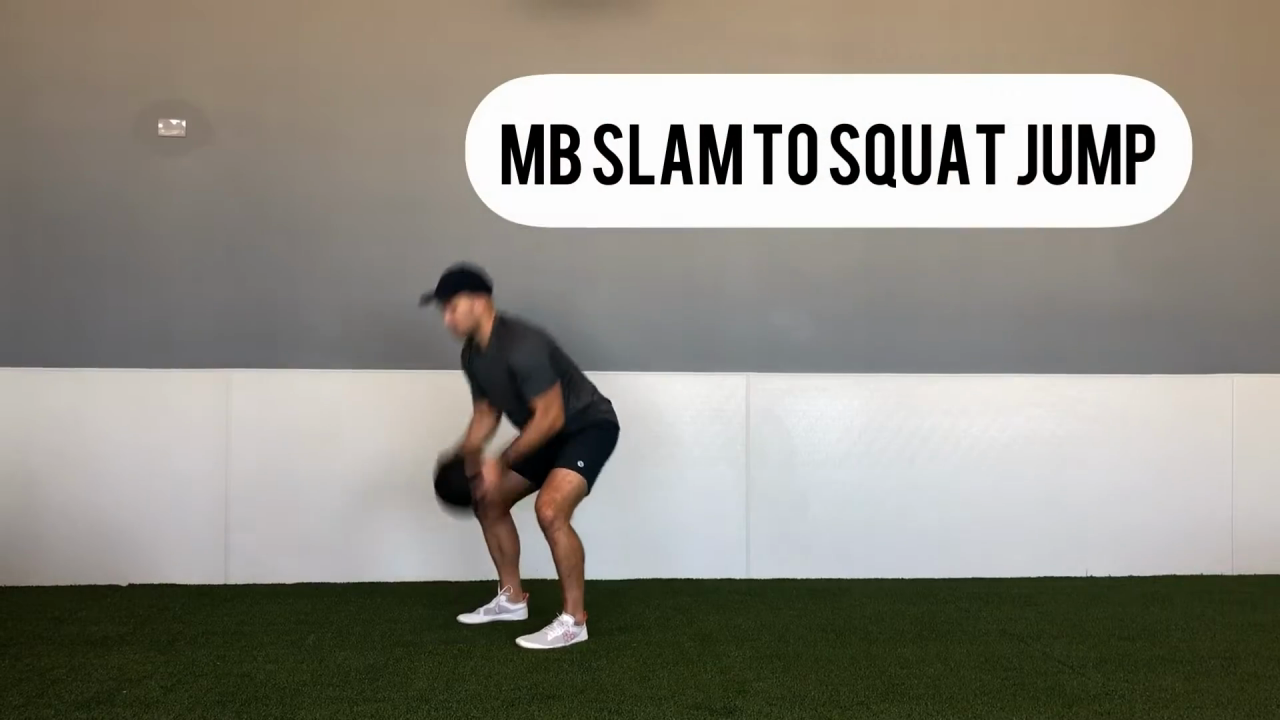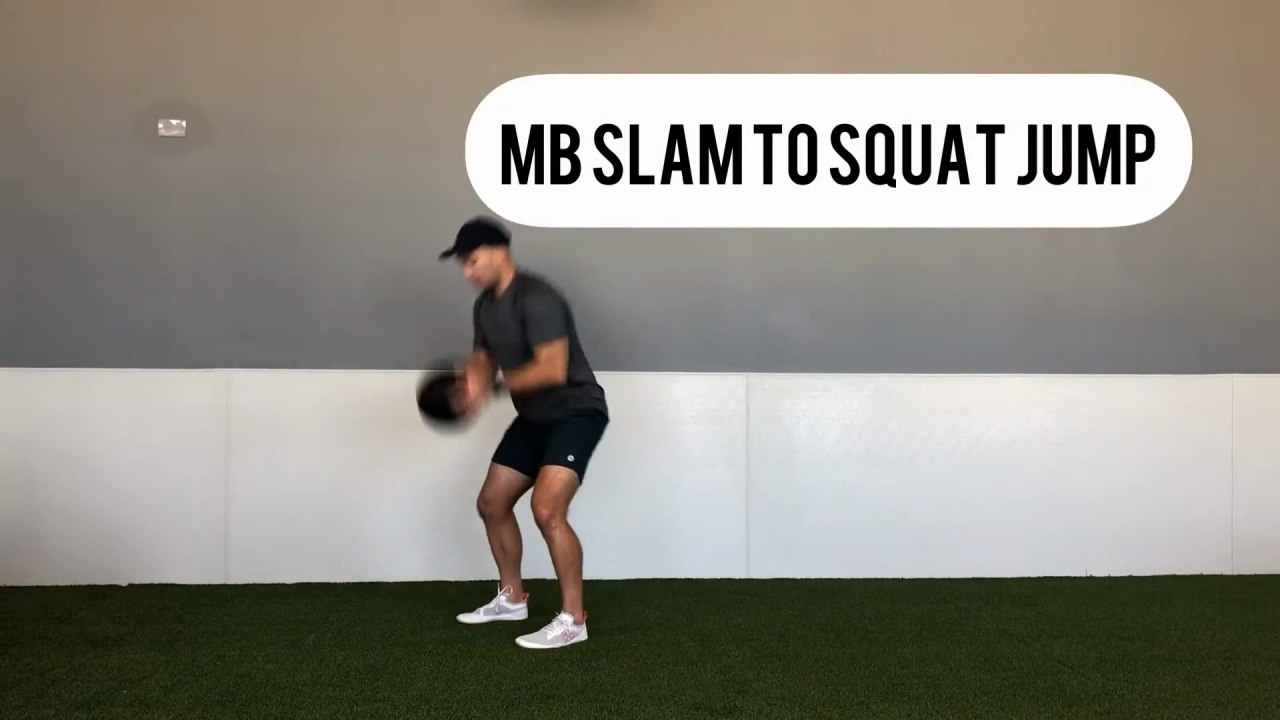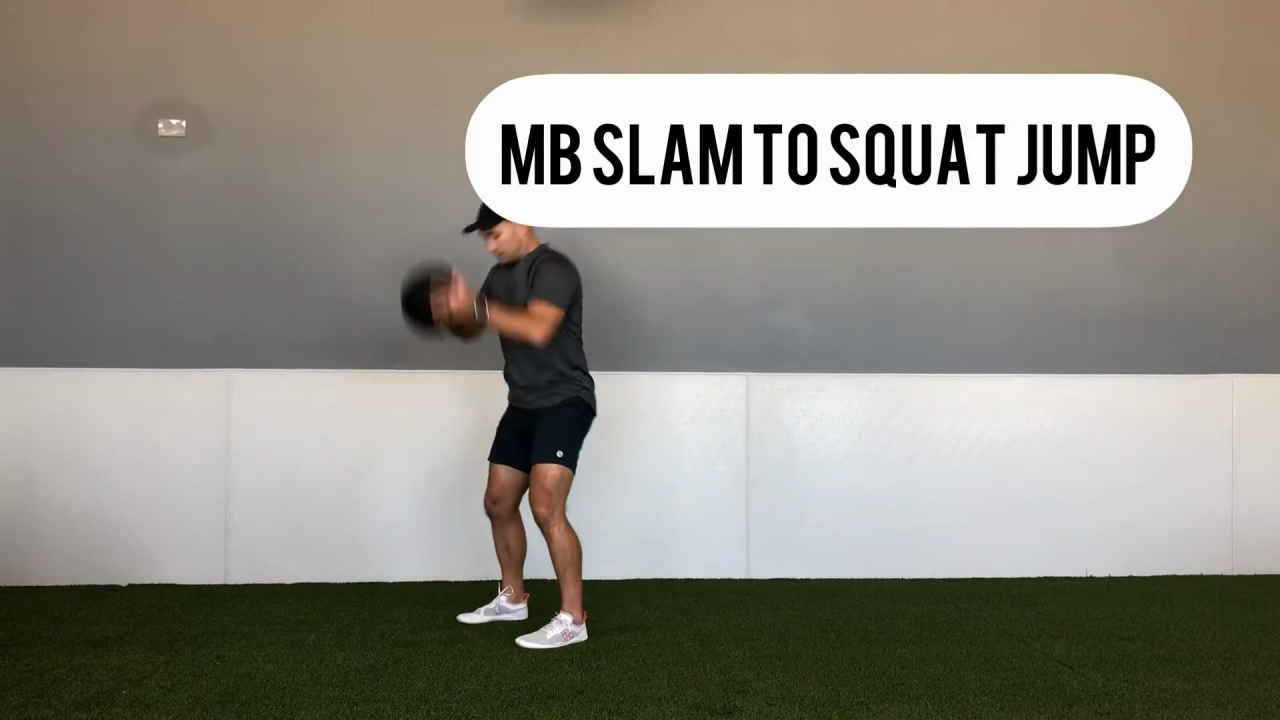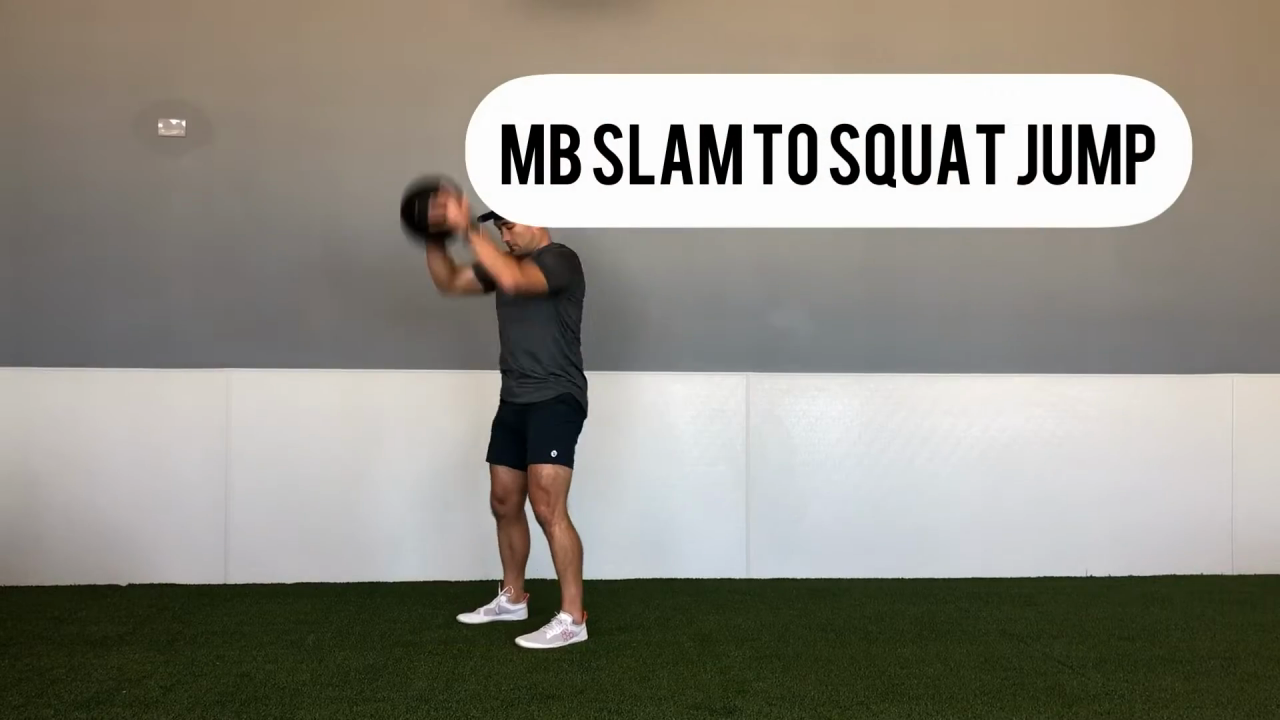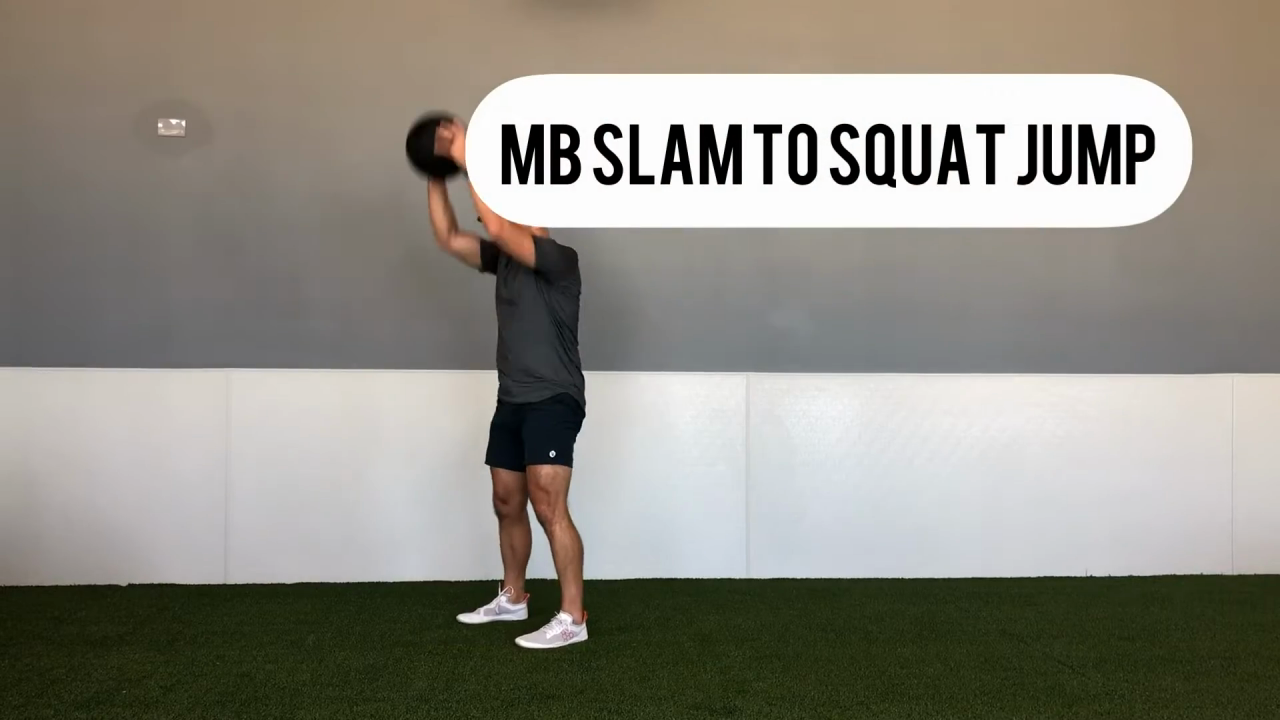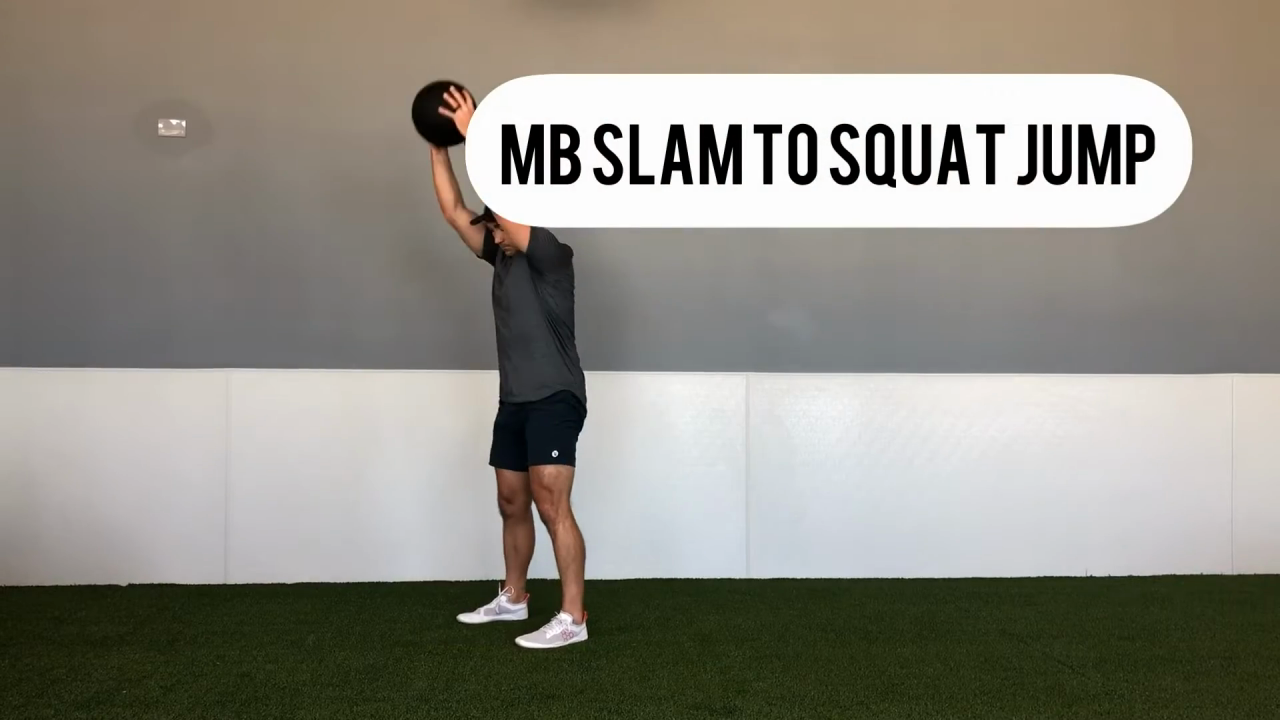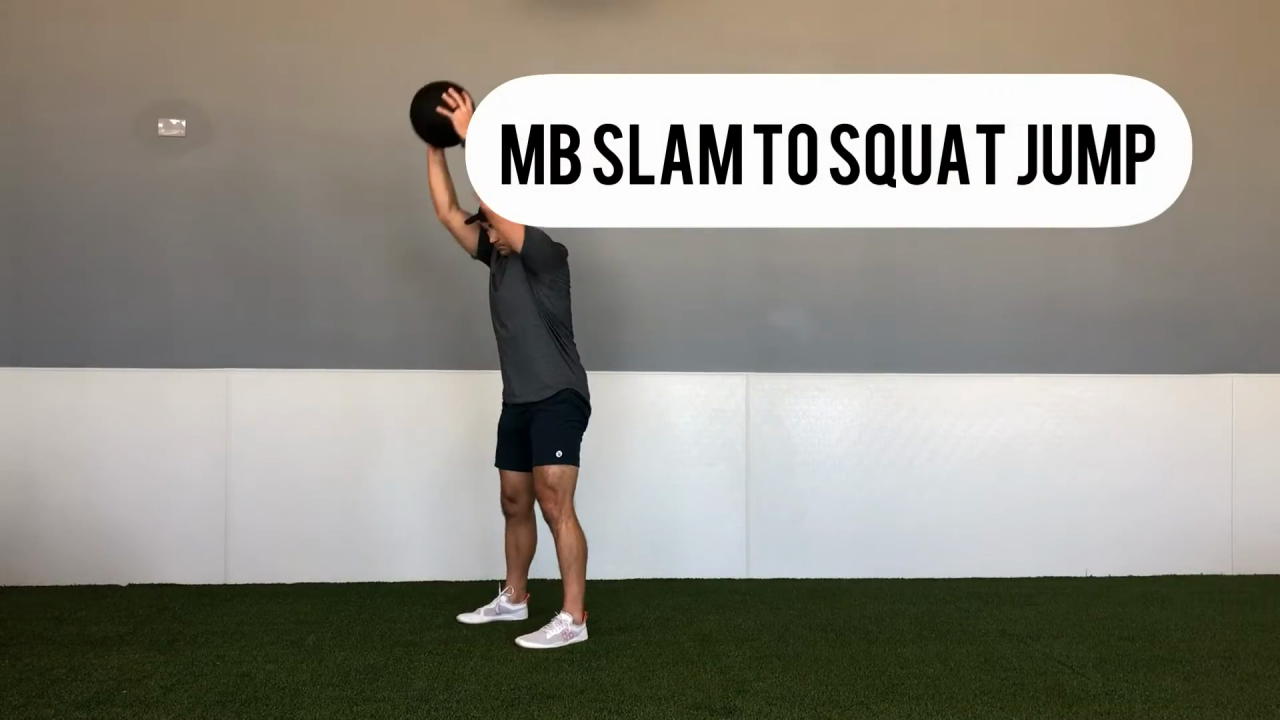
dt=0.1s
person 1, frame 1
left shoulder: (522, 345)
right shoulder: (473, 352)
left elbow: (551, 416)
right elbow: (487, 413)
left wrist: (502, 463)
right wrist: (464, 455)
left hip: (590, 427)
right hip: (549, 429)
left knee: (550, 510)
right knee: (488, 503)
left ankle: (574, 620)
right ankle: (512, 598)
person 1, frame 2
left shoulder: (537, 298)
right shoulder: (485, 304)
left elbow: (554, 371)
right elbow: (485, 361)
left wrist: (492, 389)
right wrist: (468, 384)
left hip: (577, 412)
right hip: (533, 417)
left knee: (547, 510)
right knee: (491, 502)
left ankle: (572, 620)
right ankle: (511, 598)
person 1, frame 3
left shoulder: (554, 269)
right shoulder: (501, 275)
left elbow: (536, 330)
right elbow: (470, 328)
left wrist: (477, 307)
right wrist: (451, 310)
left hip: (563, 404)
right hip: (522, 406)
left knee: (546, 508)
right knee: (498, 504)
left ankle: (572, 619)
right ankle: (512, 599)
person 1, frame 4
left shoulder: (562, 262)
right shoulder: (508, 268)
left elbow: (514, 279)
right elbow: (451, 284)
left wrist: (468, 230)
right wrist: (436, 241)
left hip: (555, 405)
right hip: (514, 404)
left knee: (548, 512)
right knee: (505, 508)
left ankle: (572, 620)
right ankle: (513, 599)
person 1, frame 5
left shoulder: (559, 261)
right shoulder: (505, 258)
left elbow: (502, 230)
right elbow: (449, 237)
left wrist: (468, 161)
right wrist: (436, 179)
left hip: (553, 402)
right hip: (512, 404)
left knee: (549, 509)
right knee: (507, 506)
left ankle: (573, 618)
right ankle: (512, 598)
person 1, frame 6
left shoulder: (552, 257)
right shoulder: (503, 258)
right elbow: (454, 212)
left wrist: (472, 133)
right wrist: (439, 145)
left hip: (554, 400)
right hip: (515, 401)
left knee: (552, 507)
right knee: (512, 505)
left ankle: (573, 619)
right ankle: (513, 599)
person 1, frame 7
left shoulder: (546, 256)
right shoulder: (498, 258)
left elbow: (494, 206)
right elbow: (449, 213)
left wrist: (470, 134)
right wrist: (436, 147)
left hip: (557, 399)
right hip: (518, 402)
left knee: (555, 507)
right knee: (514, 505)
left ankle: (573, 619)
right ankle: (513, 598)
